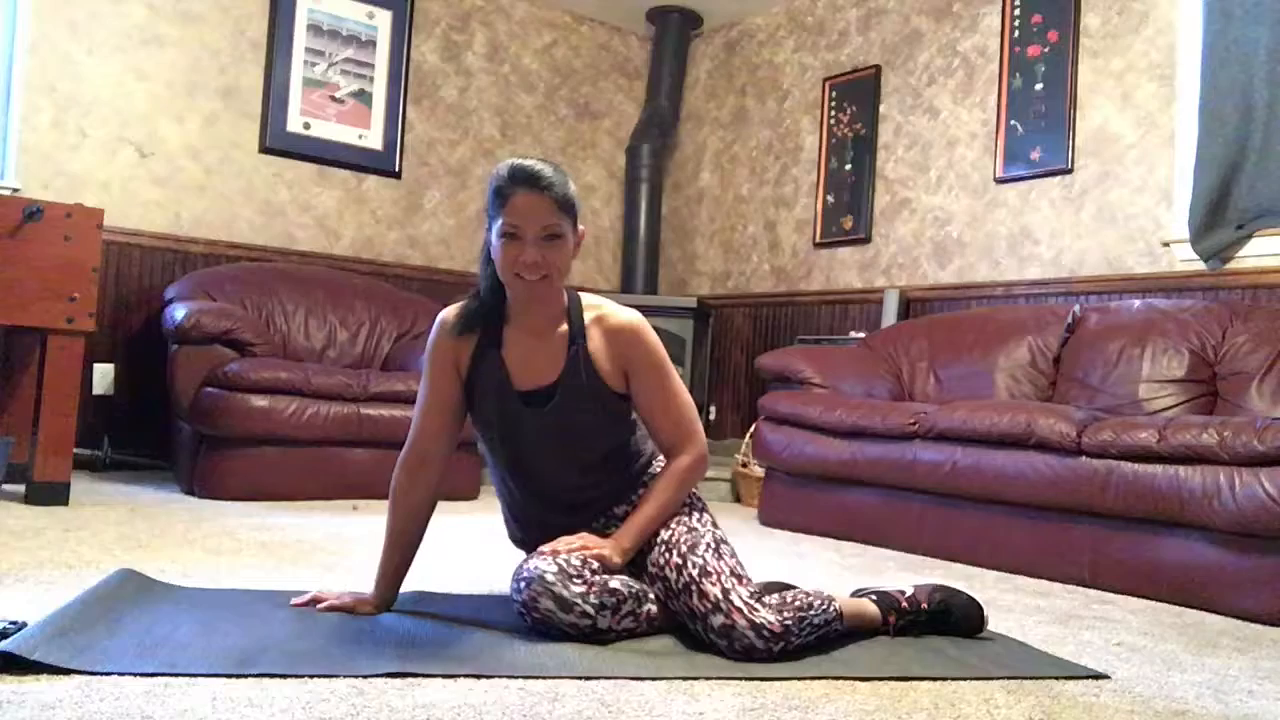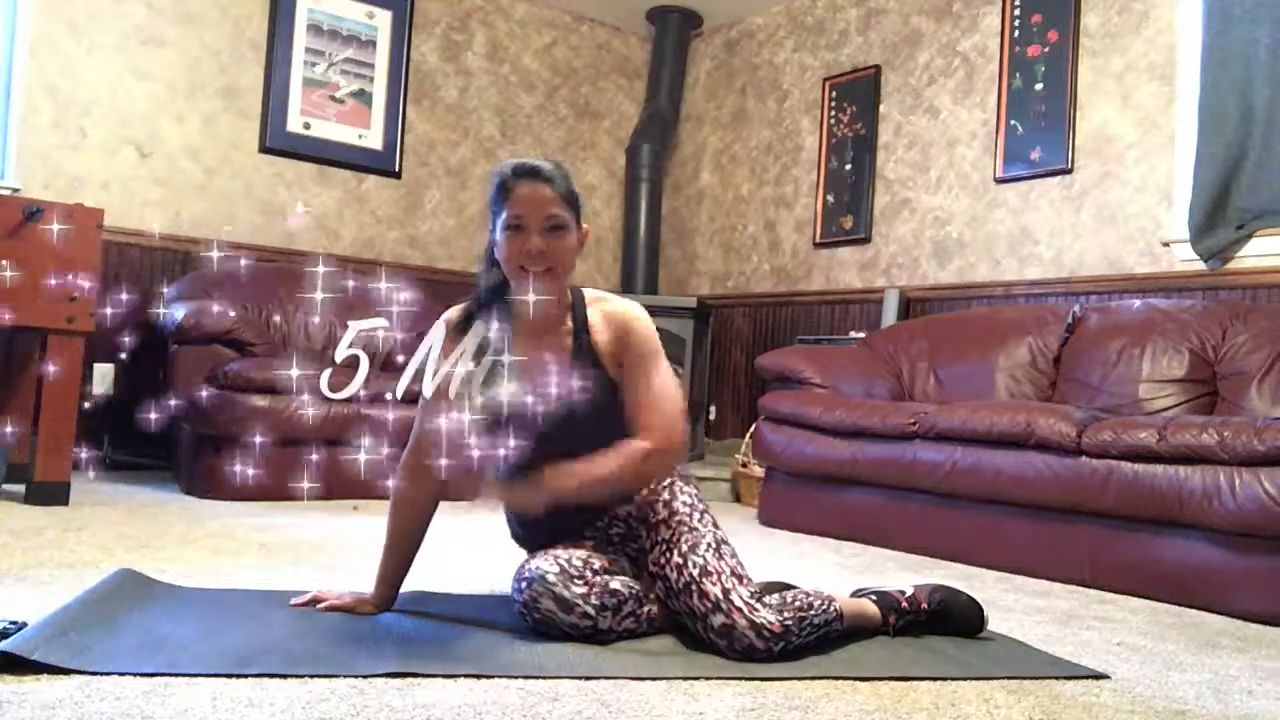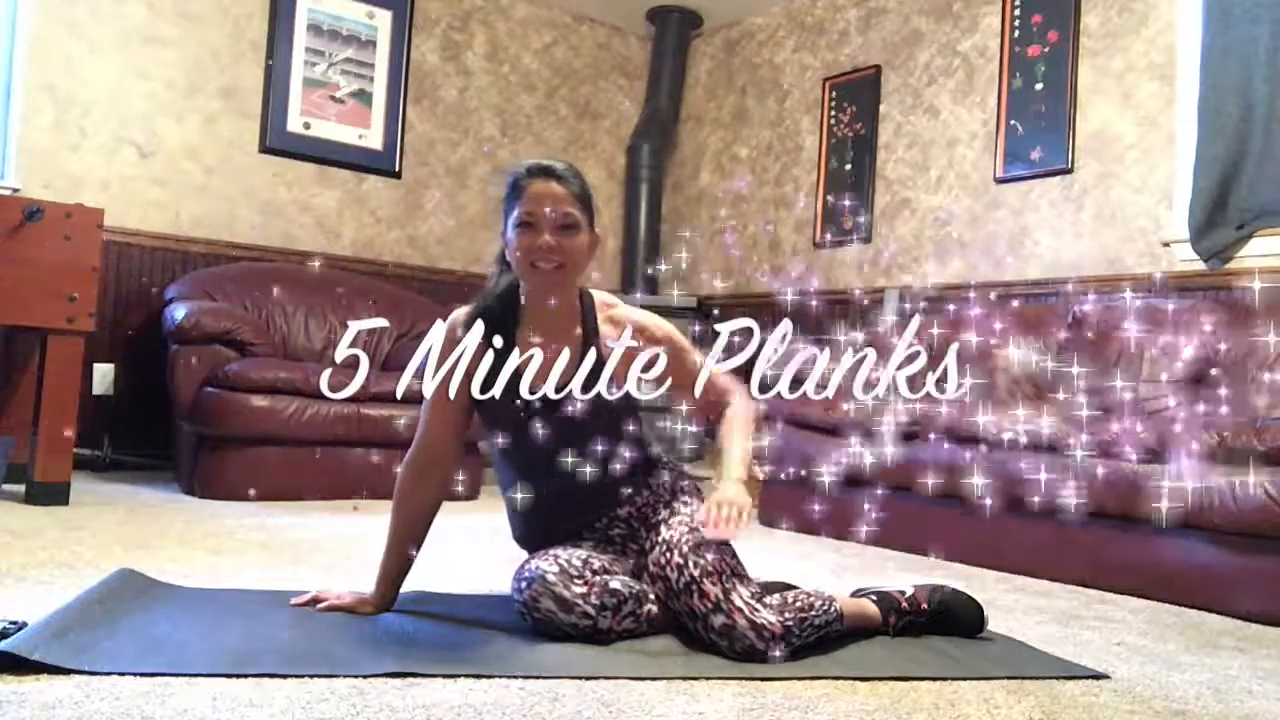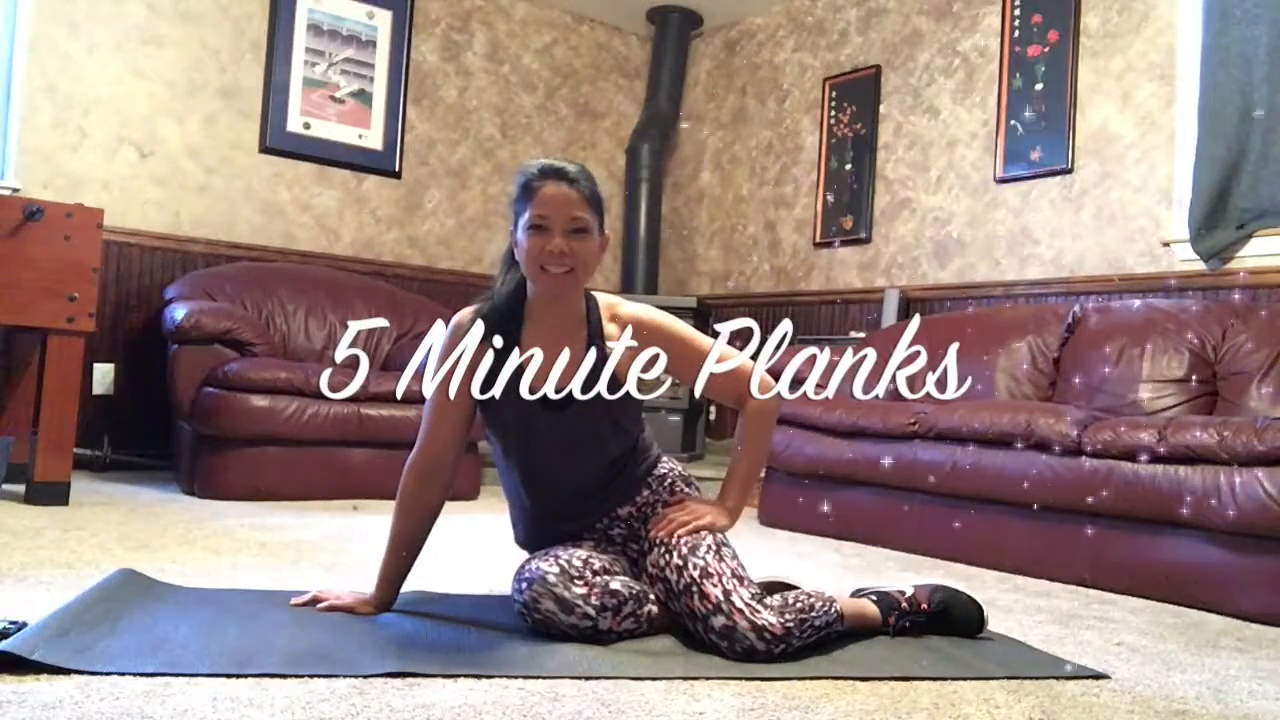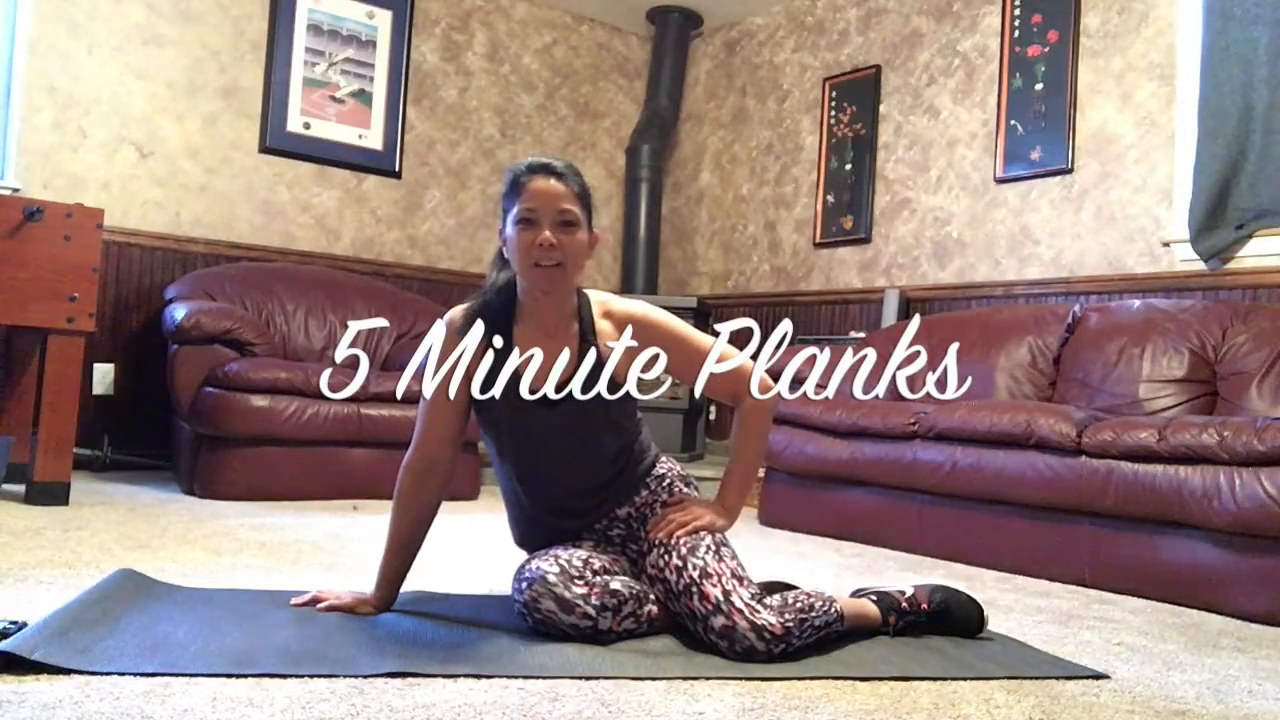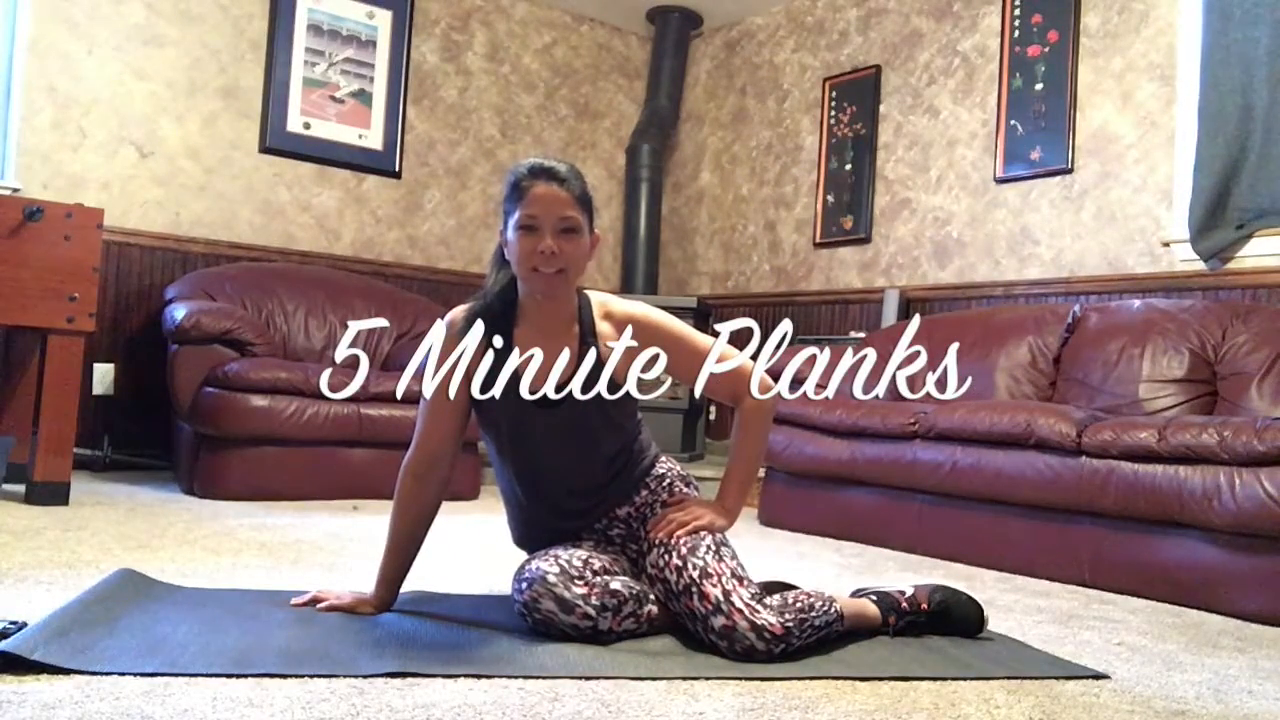
dt=0.7s
person 1, frame 1
left shoulder: (619, 331)
right shoulder: (458, 333)
left elbow: (689, 452)
right elbow: (421, 464)
left wrist: (618, 545)
right wrist: (381, 593)
left hip: (644, 509)
right hip: (553, 544)
left knee: (750, 632)
right knee: (540, 593)
left ankle: (895, 604)
right ankle: (697, 601)
person 1, frame 2
left shoulder: (621, 323)
right shoulder: (463, 330)
left elbow: (666, 448)
right elbow: (425, 464)
left wrist: (548, 484)
right wrist: (381, 593)
left hip: (644, 508)
right hip: (559, 542)
left knee: (749, 630)
right knee: (541, 594)
left ankle: (899, 601)
right ankle: (696, 598)
person 1, frame 3
left shoulder: (632, 331)
right shoulder: (470, 331)
left elbow: (734, 397)
right elbow: (427, 465)
left wrist: (731, 478)
right wrist: (382, 593)
left hip: (649, 505)
right hip: (560, 541)
left knee: (748, 630)
right knee: (542, 591)
left ankle: (892, 604)
right ankle: (690, 602)
person 1, frame 4
left shoulder: (634, 330)
right shoulder: (475, 332)
left elbow: (758, 395)
right elbow: (430, 465)
left wrist: (728, 505)
right wrist: (381, 593)
left hip: (647, 505)
right hip: (561, 540)
left knee: (748, 631)
right knee: (539, 594)
left ankle: (898, 603)
right ankle: (714, 598)
person 1, frame 5
left shoulder: (626, 326)
right shoulder: (467, 330)
left elbow: (753, 391)
right elbow: (427, 465)
left wrist: (726, 506)
right wrist: (381, 594)
left hip: (648, 504)
right hip: (559, 539)
left knee: (748, 633)
right knee: (541, 594)
left ankle: (896, 604)
right ankle: (718, 595)
person 1, frame 6
left shoulder: (628, 327)
right shoulder: (468, 330)
left elbow: (755, 392)
right elbow: (426, 466)
left wrist: (726, 505)
right wrist: (381, 593)
left hip: (648, 503)
right hip: (560, 540)
left knee: (749, 632)
right knee: (541, 594)
left ankle: (899, 603)
right ankle: (712, 597)
